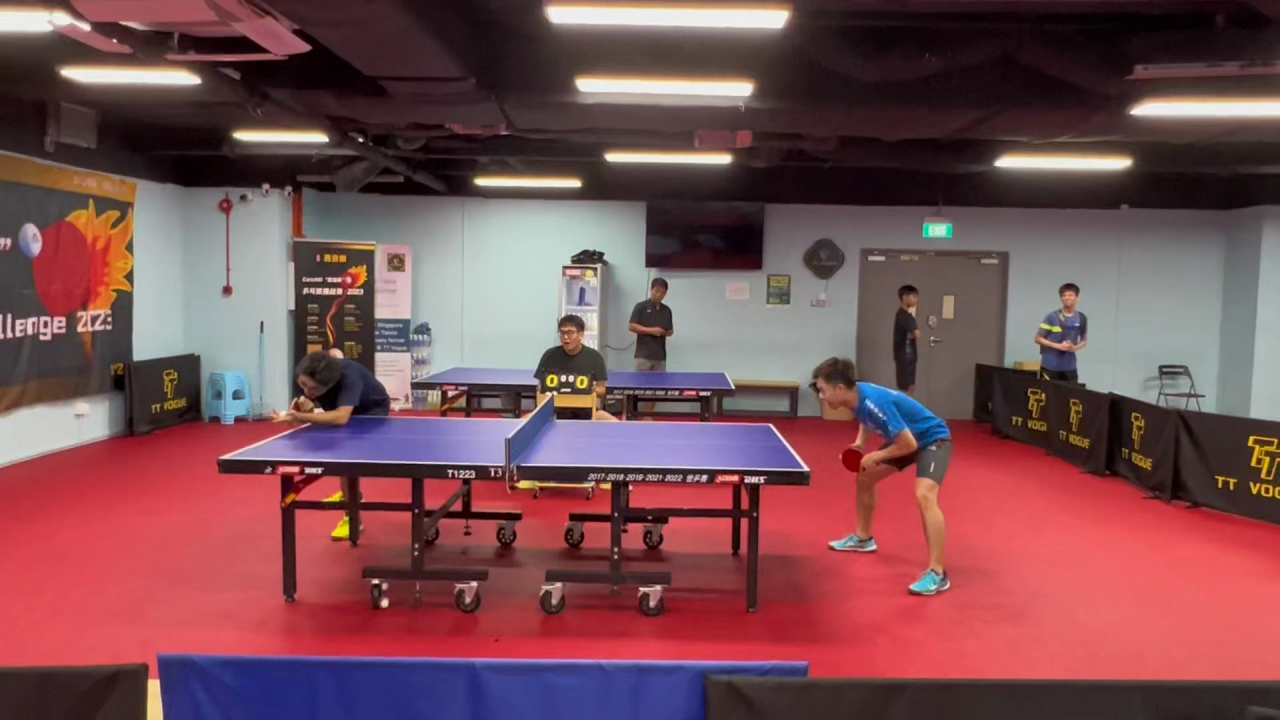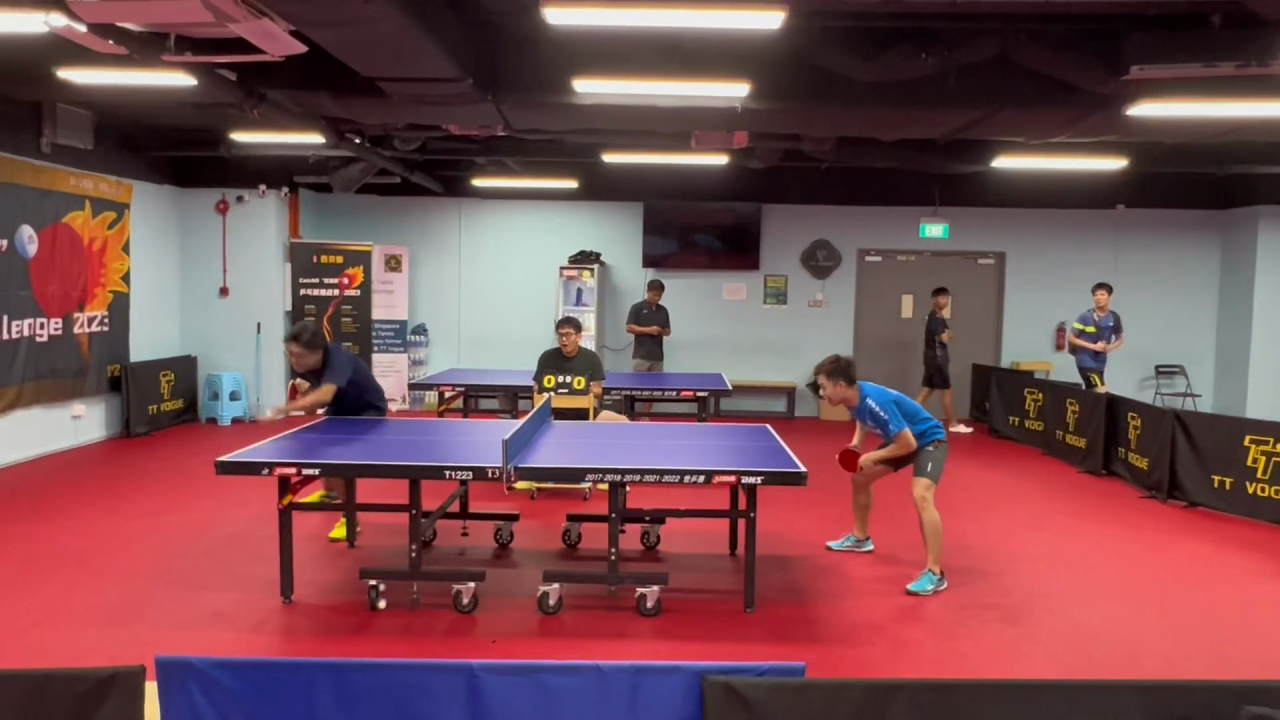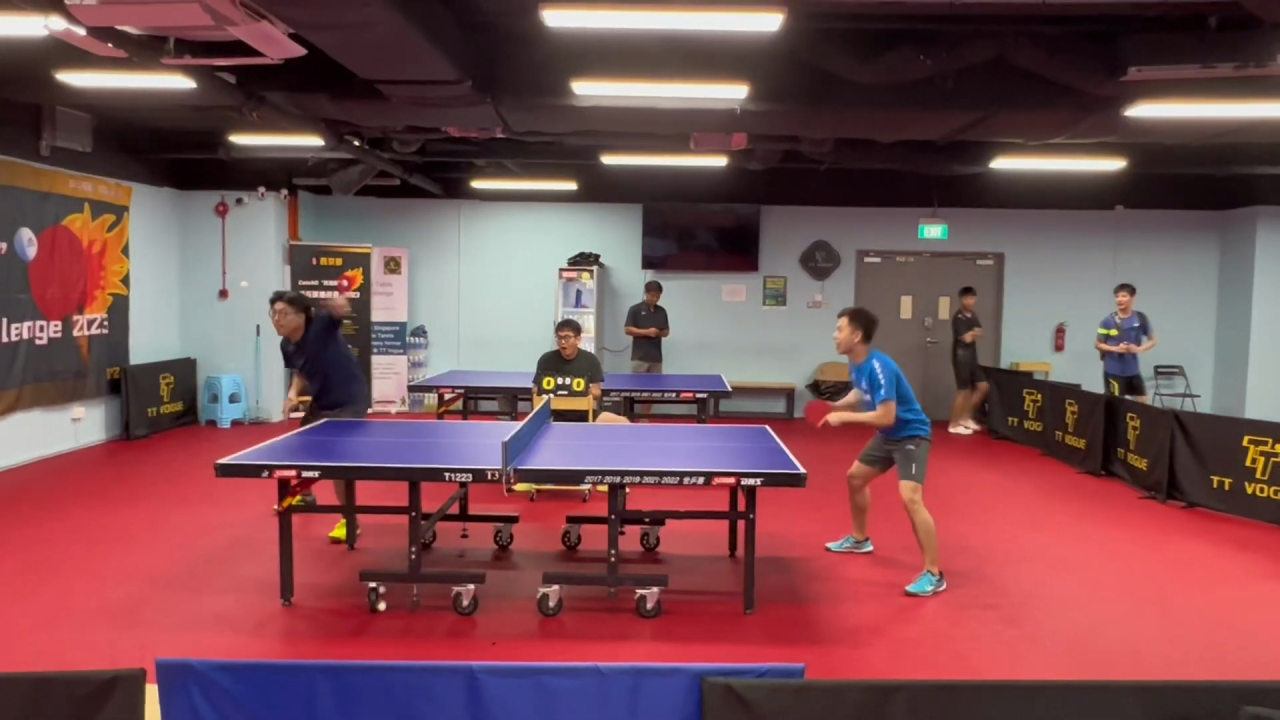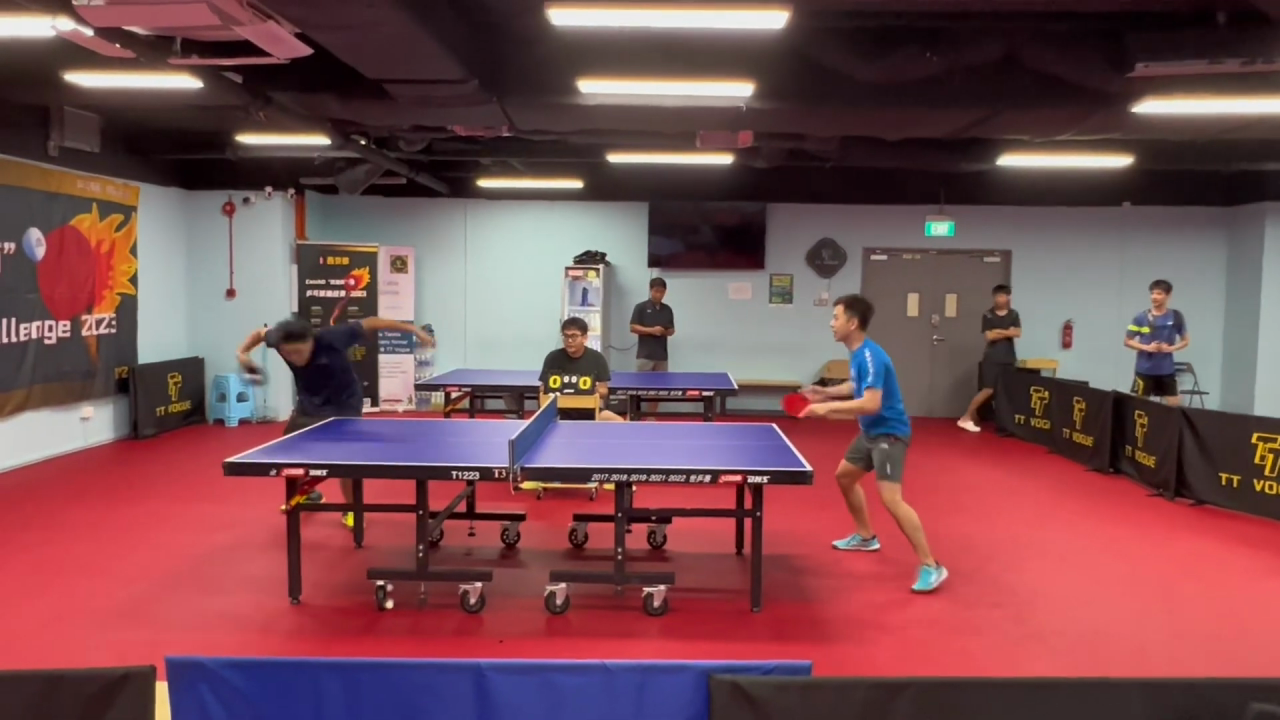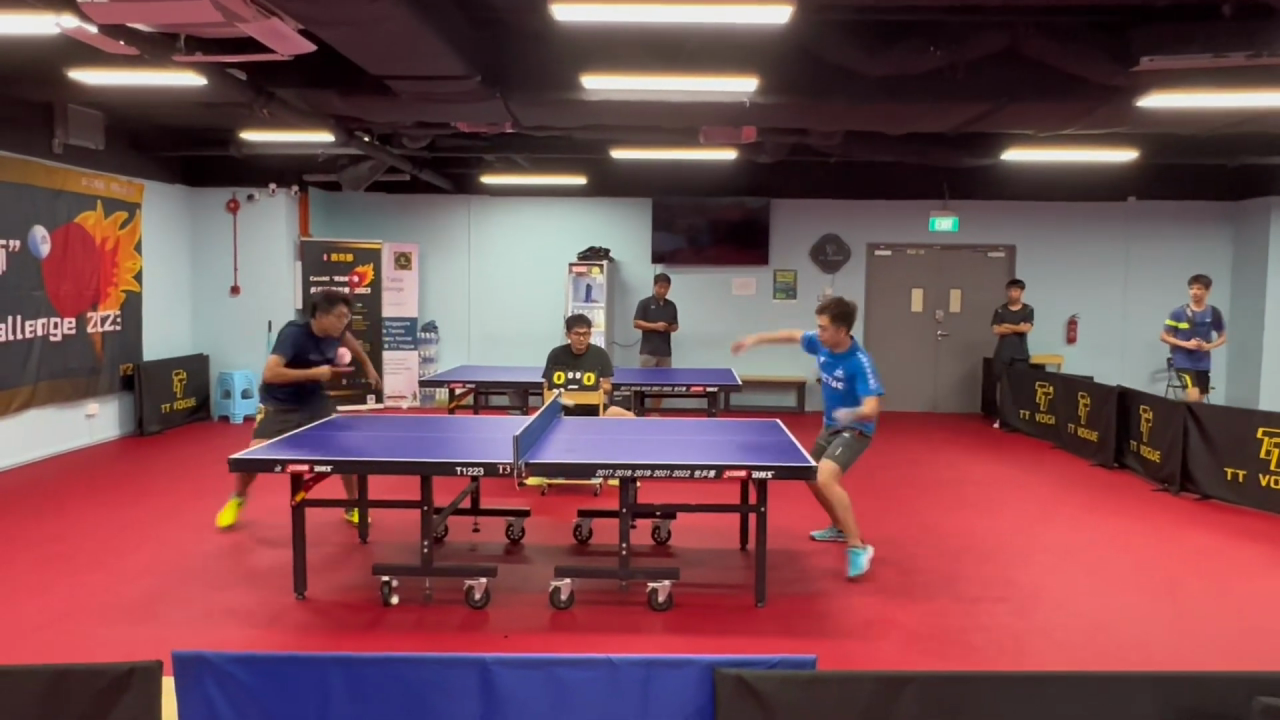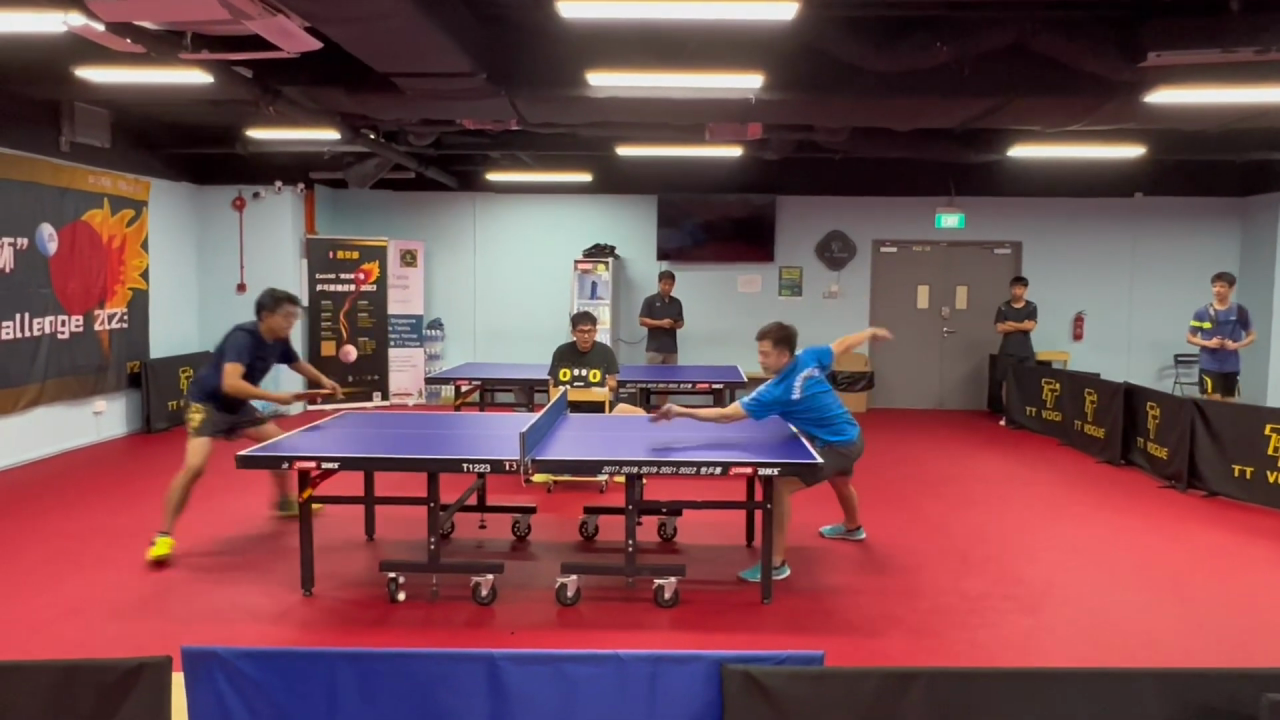
dt=0.4s
person 1, frame 1
left shoulder: (876, 404)
right shoulder: (856, 394)
left elbow: (909, 445)
right elbow: (868, 421)
left wrist: (875, 457)
right wrist: (859, 443)
left hip: (933, 440)
right hip: (905, 438)
left knee: (924, 496)
right knee: (864, 477)
left ankle: (937, 574)
right ankle: (863, 537)
person 1, frame 2
left shoulder: (877, 403)
right shoulder: (854, 395)
left elbow: (908, 445)
right elbow: (863, 420)
left wrist: (872, 457)
right wrist: (855, 443)
left hip: (929, 441)
right hip: (903, 438)
left knee: (921, 496)
right knee: (860, 477)
left ankle: (935, 573)
right ankle: (860, 538)
person 1, frame 3
left shoulder: (880, 368)
right shoulder: (856, 362)
left elbow: (885, 417)
left wrist: (844, 417)
right wrist: (839, 406)
left hip: (912, 435)
right hip: (888, 436)
left knee: (910, 497)
right knee: (855, 478)
left ankle: (934, 574)
right ankle: (860, 539)
person 1, frame 4
left shoulder: (871, 356)
right shoulder: (857, 353)
left elbow: (871, 404)
left wrist: (828, 407)
right wrist: (826, 392)
left hip: (890, 433)
right hip: (870, 432)
left knee: (891, 499)
right knee: (844, 476)
left ankle: (930, 565)
right ankle: (865, 536)
person 1, frame 5
left shoulder: (860, 363)
right shoulder: (821, 343)
left elbow: (871, 408)
right elbow: (793, 335)
left wrist: (855, 413)
right wrist: (756, 338)
left hip: (854, 430)
right hip: (831, 426)
left knee: (826, 478)
right knee: (812, 476)
left ankle: (857, 547)
right ankle: (841, 528)
person 1, frame 6
left shoulder: (778, 390)
right shoulder: (810, 359)
left elbow: (727, 415)
right elbow: (843, 344)
left wrist: (680, 411)
right wrist: (870, 333)
left hip: (836, 447)
right hip: (850, 437)
left knee: (781, 487)
right knee: (840, 481)
left ankle: (776, 563)
right ankle: (852, 527)
person 2, frame 1
left shoulder: (349, 377)
right shoulder: (307, 378)
left elbow: (341, 417)
left wrist: (300, 417)
right wrist: (306, 405)
left hip: (372, 410)
right hip: (341, 408)
right ankle: (349, 493)
person 2, frame 2
left shoulder: (337, 359)
right shoulder: (301, 365)
left elbow: (325, 395)
right elbow: (311, 406)
left wrist: (287, 409)
right wrist: (304, 392)
left hip: (369, 411)
right hip: (341, 409)
right ankle: (330, 492)
person 2, frame 3
left shoulder: (323, 325)
right shoulder: (287, 345)
left elbow: (339, 308)
left wrist: (339, 303)
right wrist: (293, 394)
left hip: (350, 404)
right hip: (321, 405)
left ankle: (349, 520)
right ankle: (305, 497)
person 2, frame 4
left shoulder: (332, 337)
right shoulder: (282, 341)
left elbow: (372, 323)
right elbow: (261, 333)
left wrist: (414, 330)
right wrist: (242, 353)
left hip: (343, 404)
right hip: (309, 405)
left ankle: (350, 509)
right ankle: (310, 494)
person 2, frame 5
left shoulder: (336, 331)
right shoulder: (294, 333)
right elbow: (269, 374)
left wrist: (368, 367)
right wrist: (312, 373)
left hip: (314, 400)
right hip: (279, 403)
left ankle: (353, 507)
right ankle: (237, 500)
person 2, frame 6
left shoulder: (279, 341)
right shoulder: (242, 337)
left elbow: (299, 365)
right elbow: (231, 384)
left wrist: (323, 381)
right wrist: (274, 397)
left hip: (237, 406)
right hip: (207, 404)
right knee: (194, 466)
left ankle: (286, 503)
right ankle: (162, 537)
